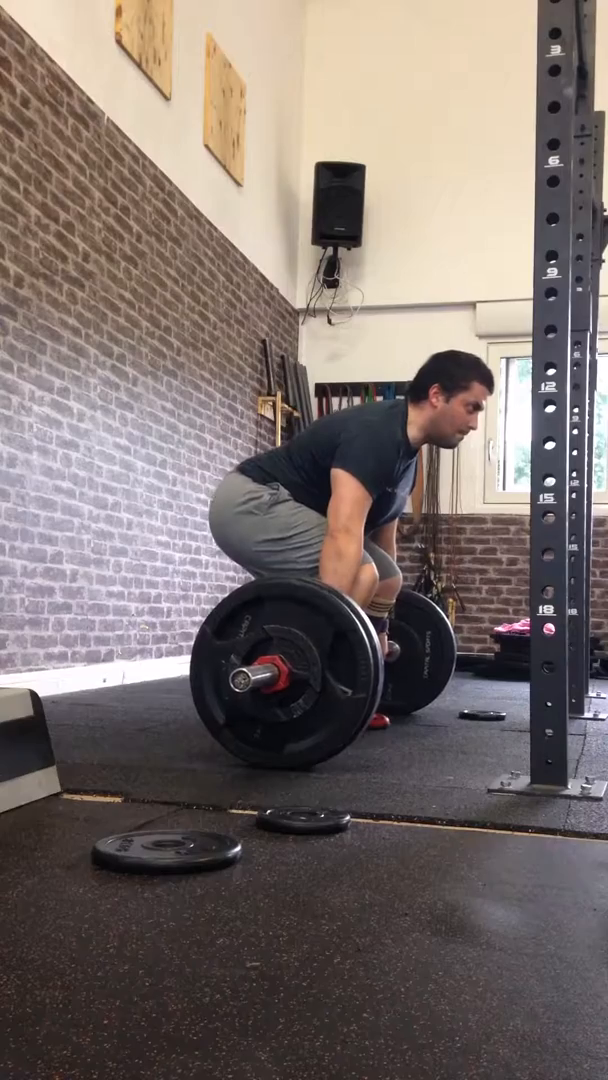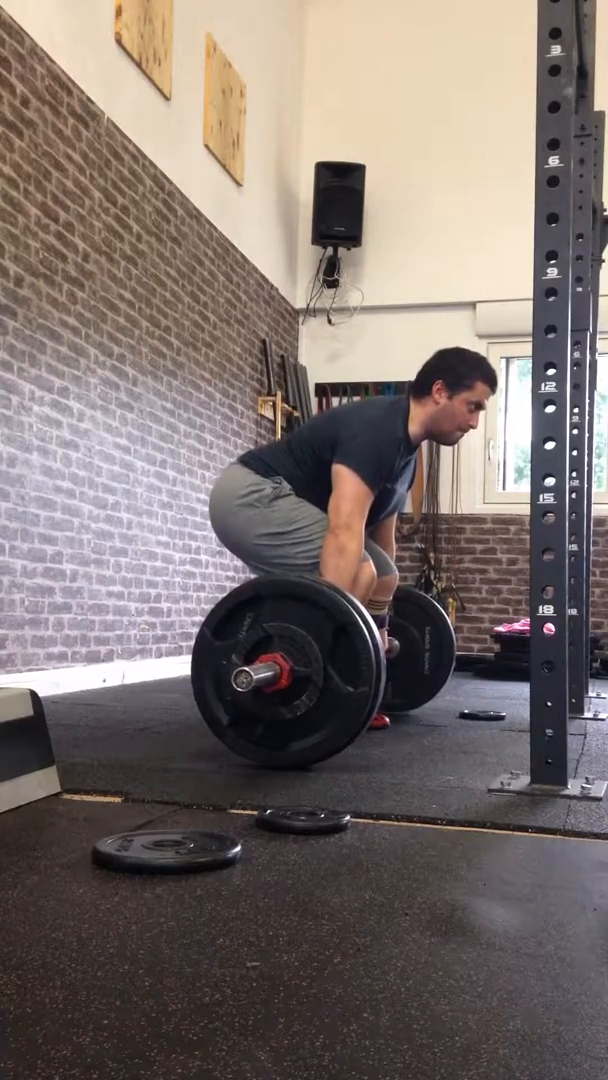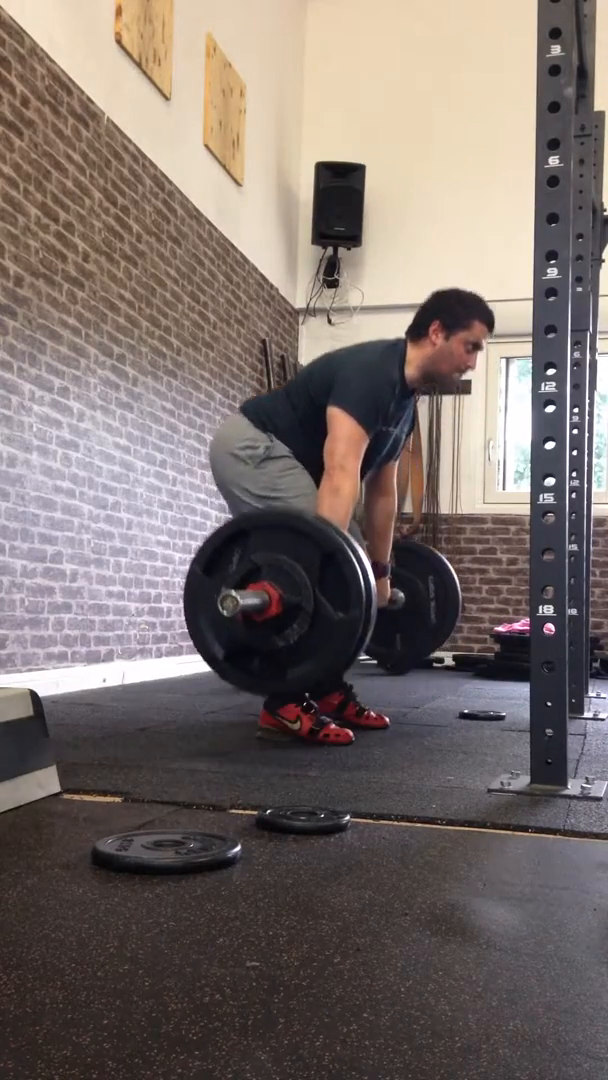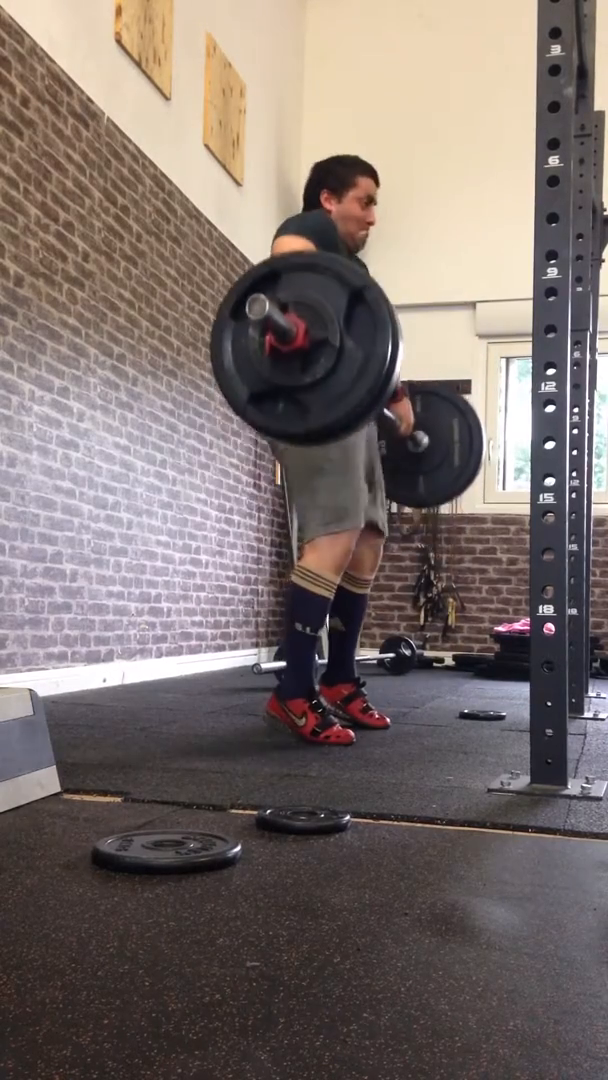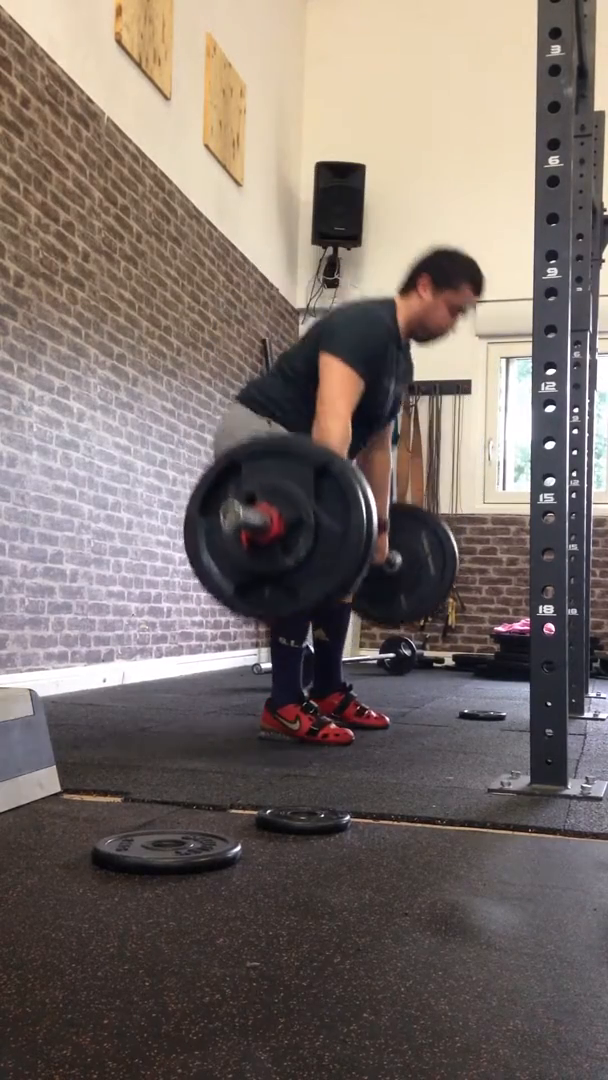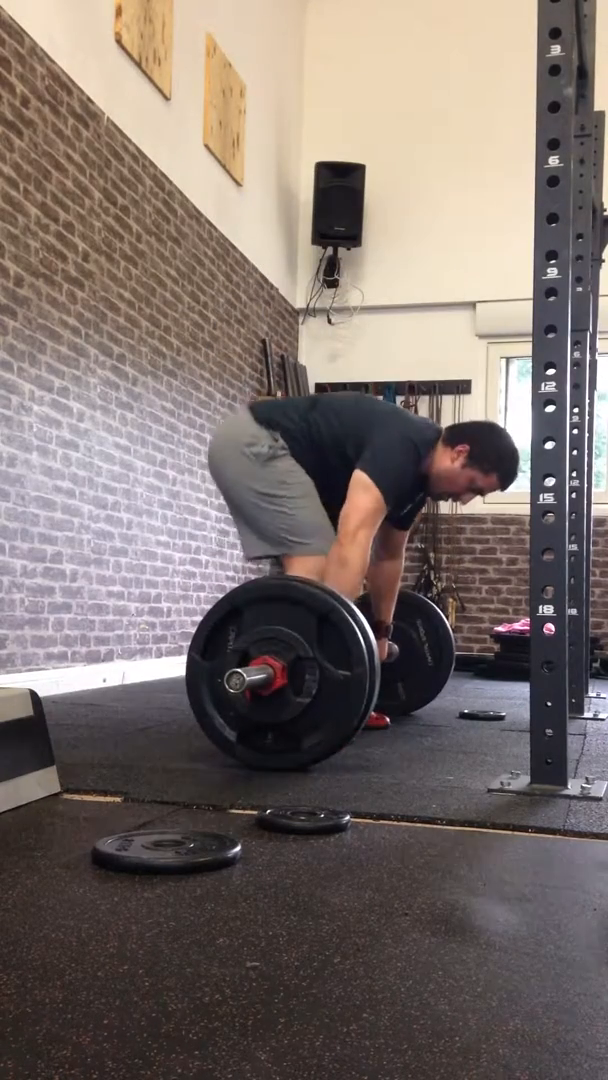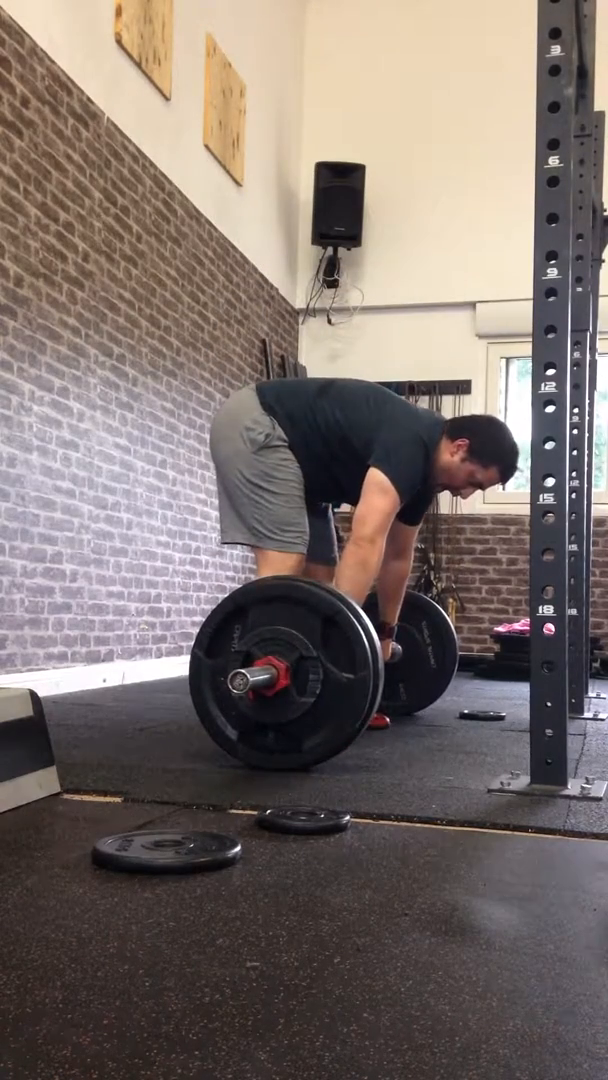
dt=0.7s
person 1, frame 1
left shoulder: (404, 451)
right shoulder: (375, 434)
left elbow: (381, 536)
right elbow: (343, 535)
left wrist: (378, 632)
left hip: (273, 509)
right hip: (250, 503)
left knee: (387, 580)
right knee: (356, 575)
person 1, frame 2
left shoulder: (404, 447)
right shoulder: (376, 431)
left elbow: (381, 536)
right elbow: (345, 533)
left wrist: (380, 626)
left hip: (269, 500)
right hip: (250, 496)
left knee: (383, 577)
right knee: (354, 572)
person 1, frame 3
left shoulder: (403, 396)
right shoulder: (371, 373)
left elbow: (382, 490)
right elbow: (341, 474)
left wrist: (381, 570)
left hip: (282, 457)
right hip: (251, 447)
left ankle: (329, 692)
right ankle: (284, 705)
person 1, frame 4
left shoulder: (341, 258)
right shoulder: (310, 229)
left wrist: (394, 395)
left knee: (366, 547)
right knee: (334, 540)
left ankle: (340, 684)
right ankle: (294, 694)
person 1, frame 5
left shoulder: (399, 357)
right shoulder: (365, 325)
left elbow: (377, 445)
right elbow: (332, 417)
left wrist: (380, 525)
right hip: (258, 434)
left ankle: (328, 693)
right ankle: (284, 705)
person 1, frame 6
left shoulder: (417, 474)
right shoulder: (402, 448)
left elbow: (389, 557)
right elbow: (353, 539)
left wrist: (381, 631)
left hip: (263, 447)
right hip: (251, 440)
left knee: (335, 573)
right knee: (313, 560)
person 1, frame 7
left shoulder: (423, 471)
right shoulder: (411, 443)
left elbow: (397, 556)
right elbow: (366, 541)
left wrist: (386, 633)
left hip: (289, 447)
right hip: (254, 425)
left knee: (319, 574)
right knee: (285, 564)
